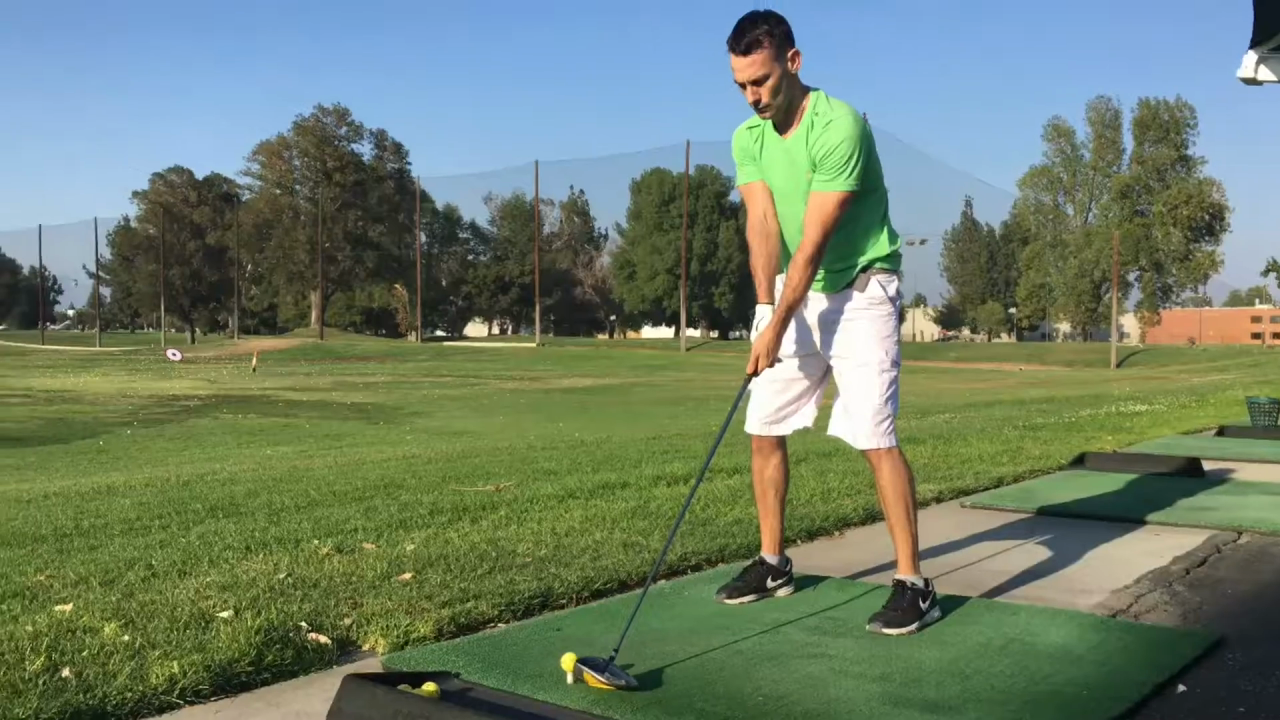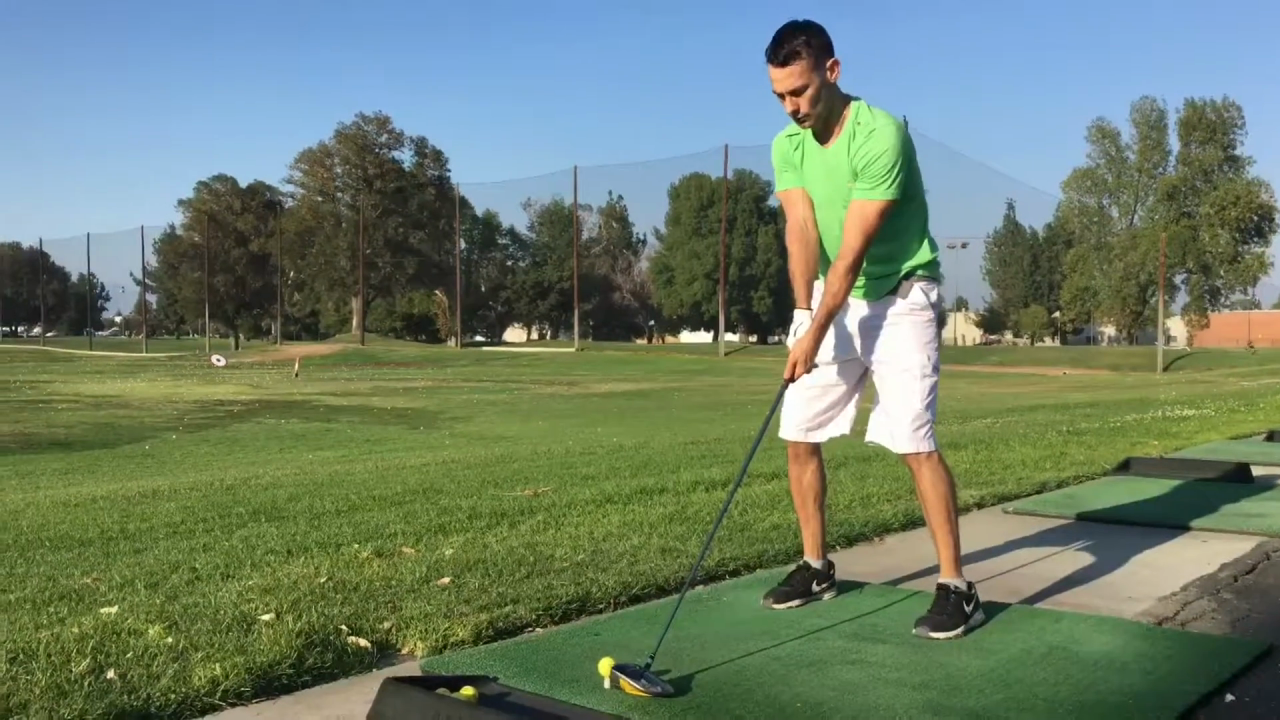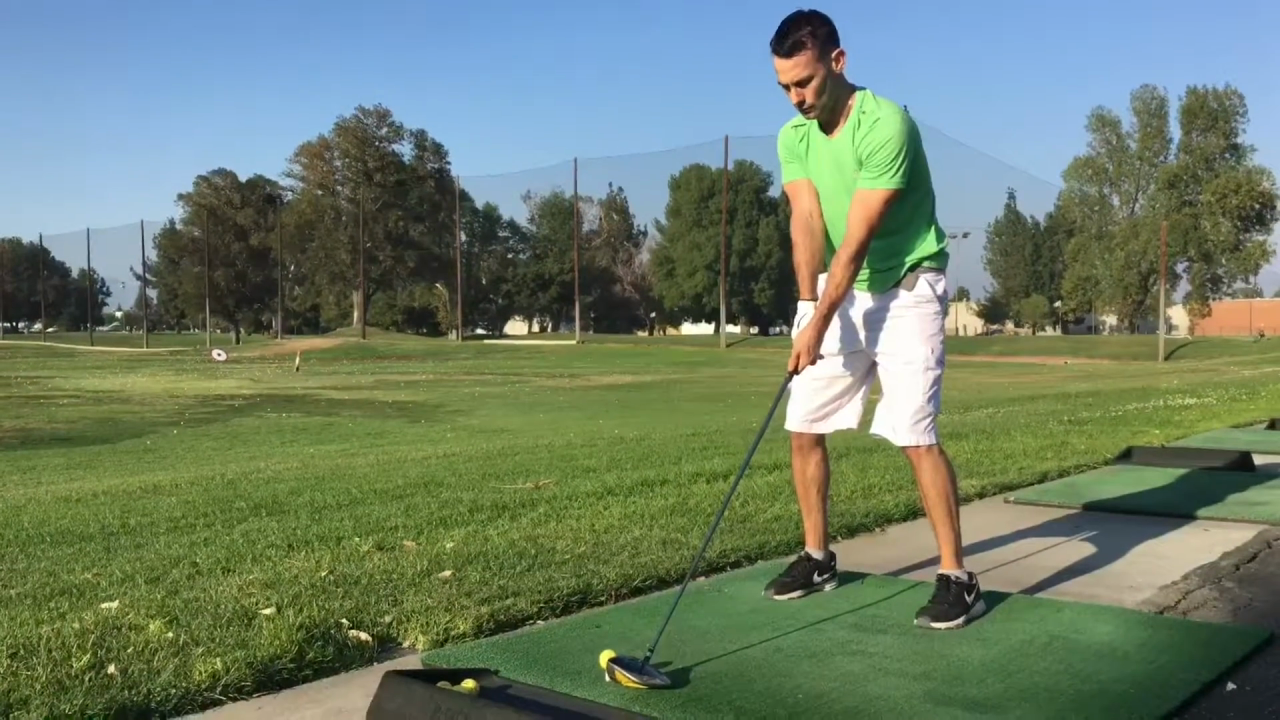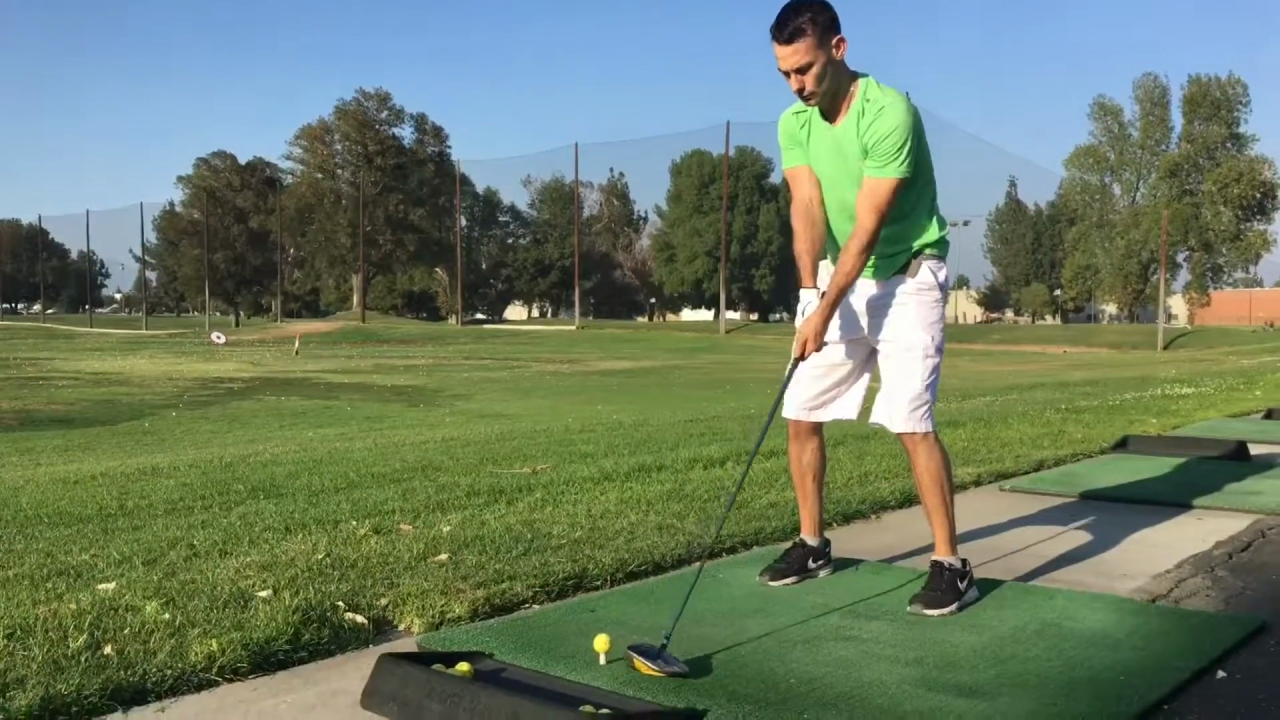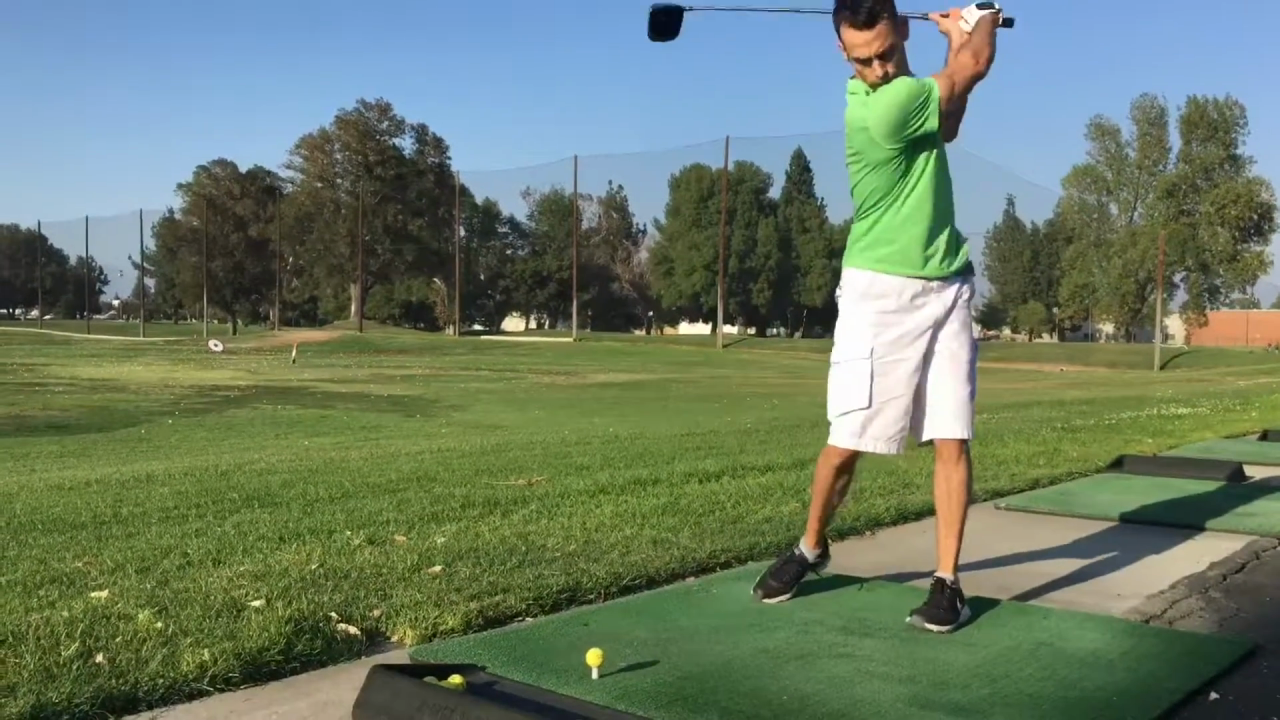
dt=1s
person 1, frame 1
left shoulder: (840, 126)
right shoulder: (747, 137)
left elbow: (813, 242)
right elbow: (762, 225)
left wrist: (776, 329)
right wrist: (765, 310)
left hip: (859, 292)
right hip: (795, 294)
left knee: (874, 435)
right knee: (764, 431)
left ankle: (912, 584)
right ankle: (773, 562)
person 1, frame 2
left shoulder: (881, 136)
right shoulder: (786, 145)
left elbow: (852, 250)
right elbow: (801, 231)
left wrist: (814, 334)
right wrist: (802, 316)
left hip: (898, 299)
right hip: (832, 299)
left knee: (915, 440)
right knee: (799, 437)
left ankle: (955, 587)
right ankle: (816, 566)
person 1, frame 3
left shoulder: (887, 125)
right shoulder: (793, 136)
left elbow: (856, 240)
right elbow: (806, 222)
left wrist: (817, 326)
right wrist: (807, 306)
left hip: (904, 291)
right hip: (838, 292)
left knee: (915, 433)
right knee: (804, 428)
left ankle: (956, 577)
right ankle: (817, 557)
person 1, frame 4
left shoulder: (890, 113)
right shoulder: (793, 124)
left elbow: (868, 226)
right elbow: (807, 208)
left wrist: (826, 311)
right wrist: (809, 293)
left hip: (907, 278)
right hip: (837, 280)
left knee: (911, 421)
right knee: (801, 416)
left ankle: (950, 564)
right ankle: (812, 543)
person 1, frame 5
left shoulder: (903, 89)
right shoulder: (884, 107)
left elbow: (947, 126)
right elbow: (974, 65)
left hip: (947, 288)
right hip: (882, 294)
left knee: (951, 440)
right knee: (848, 442)
left ankle: (946, 580)
right ankle: (810, 549)
